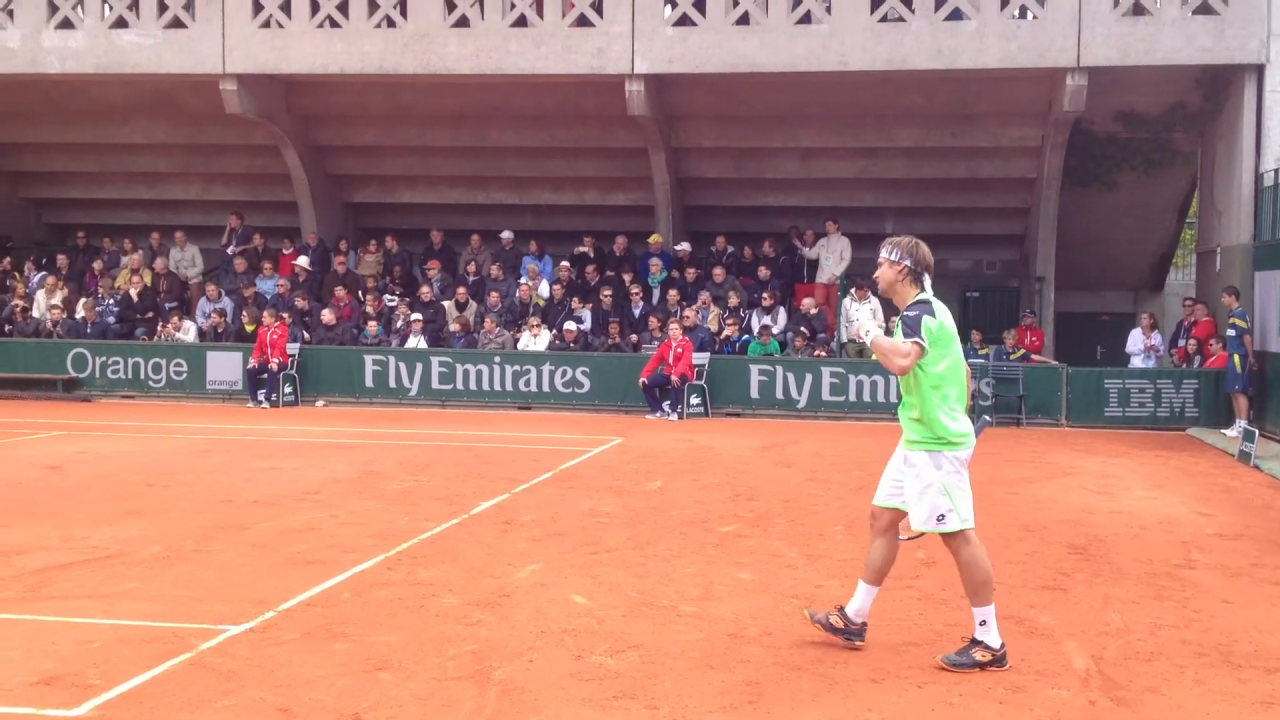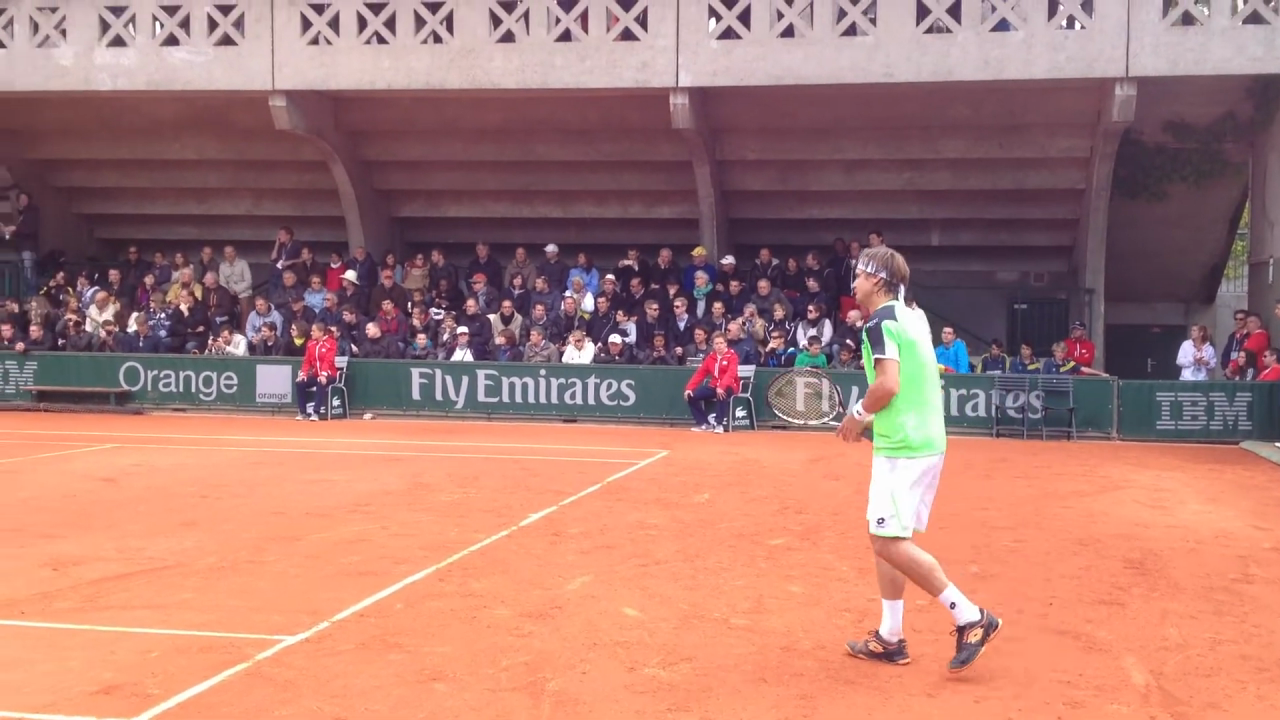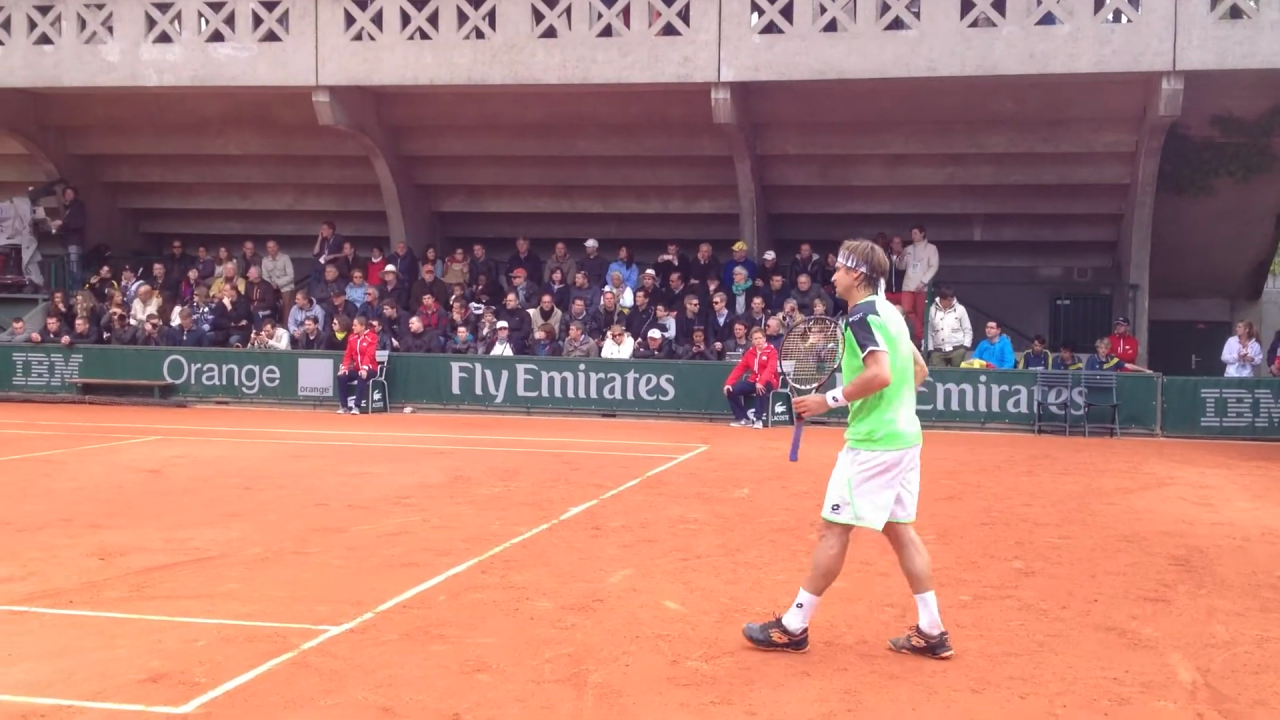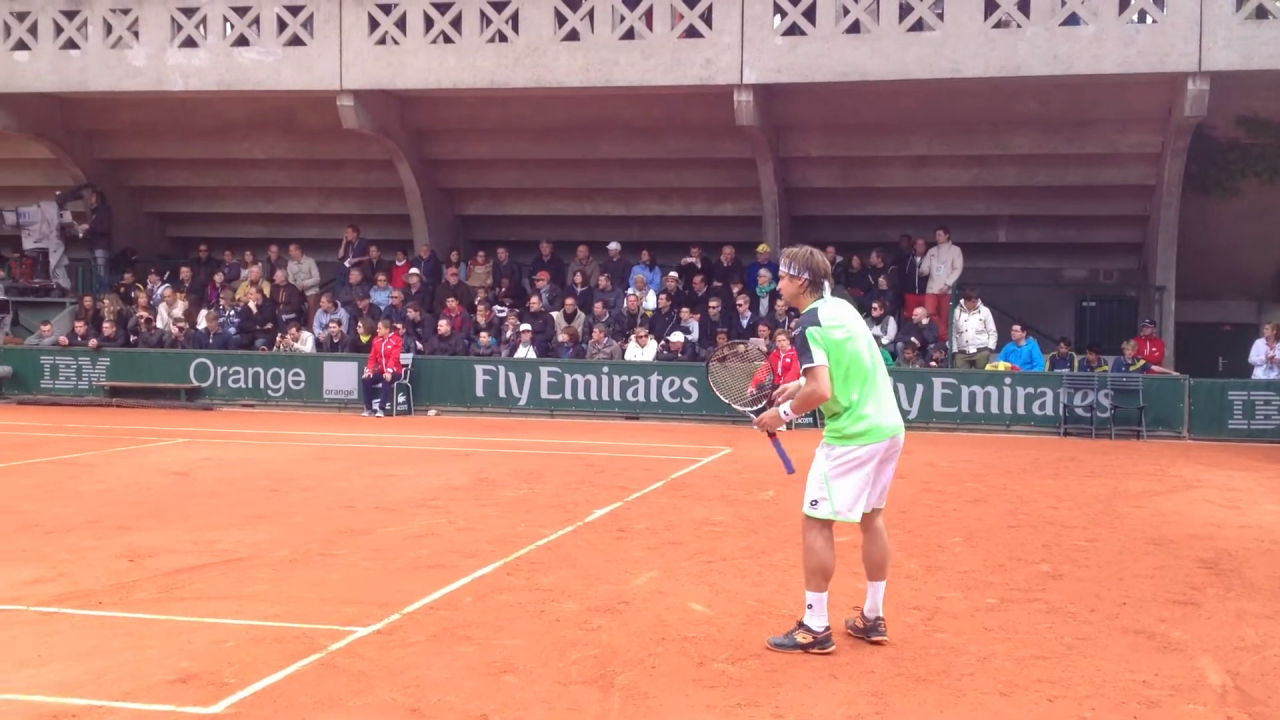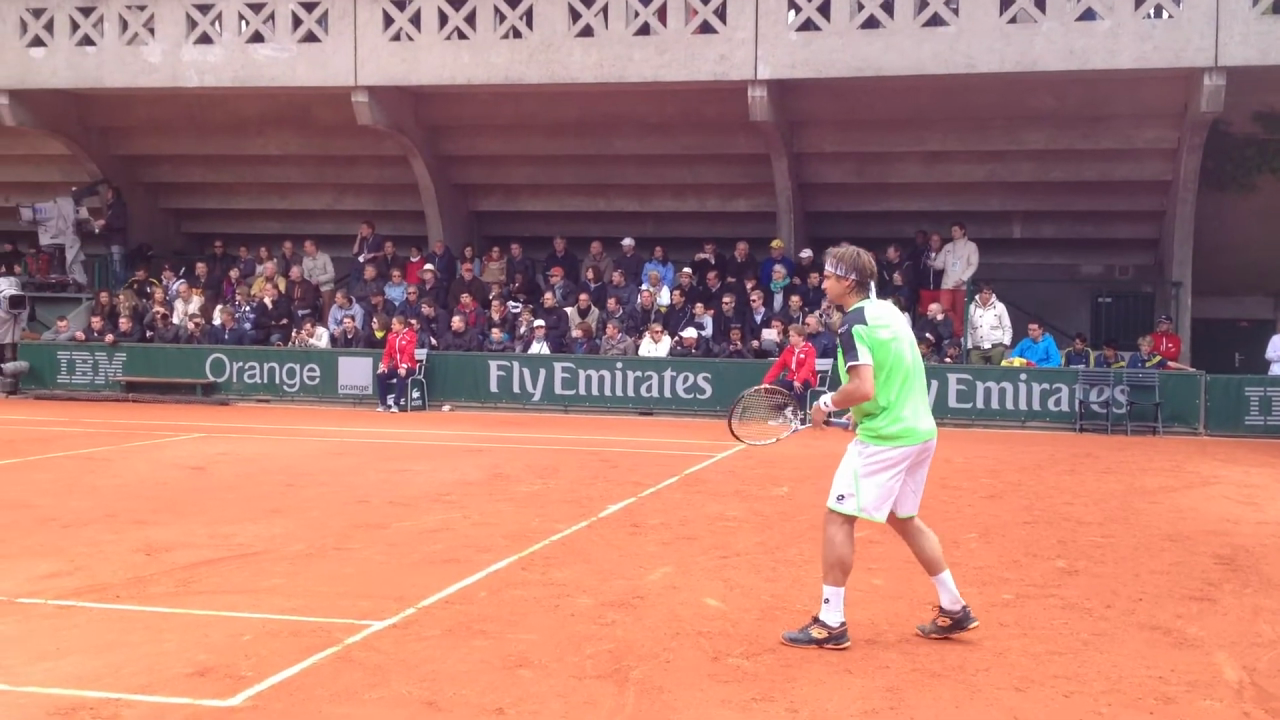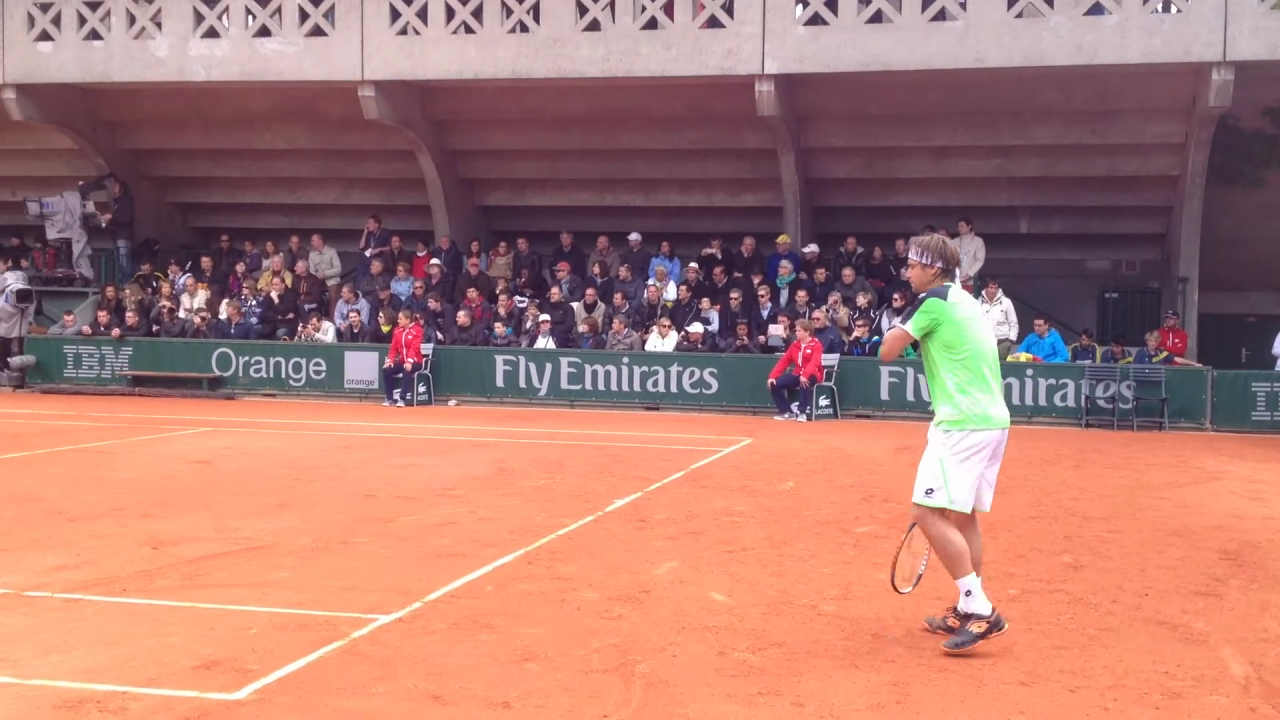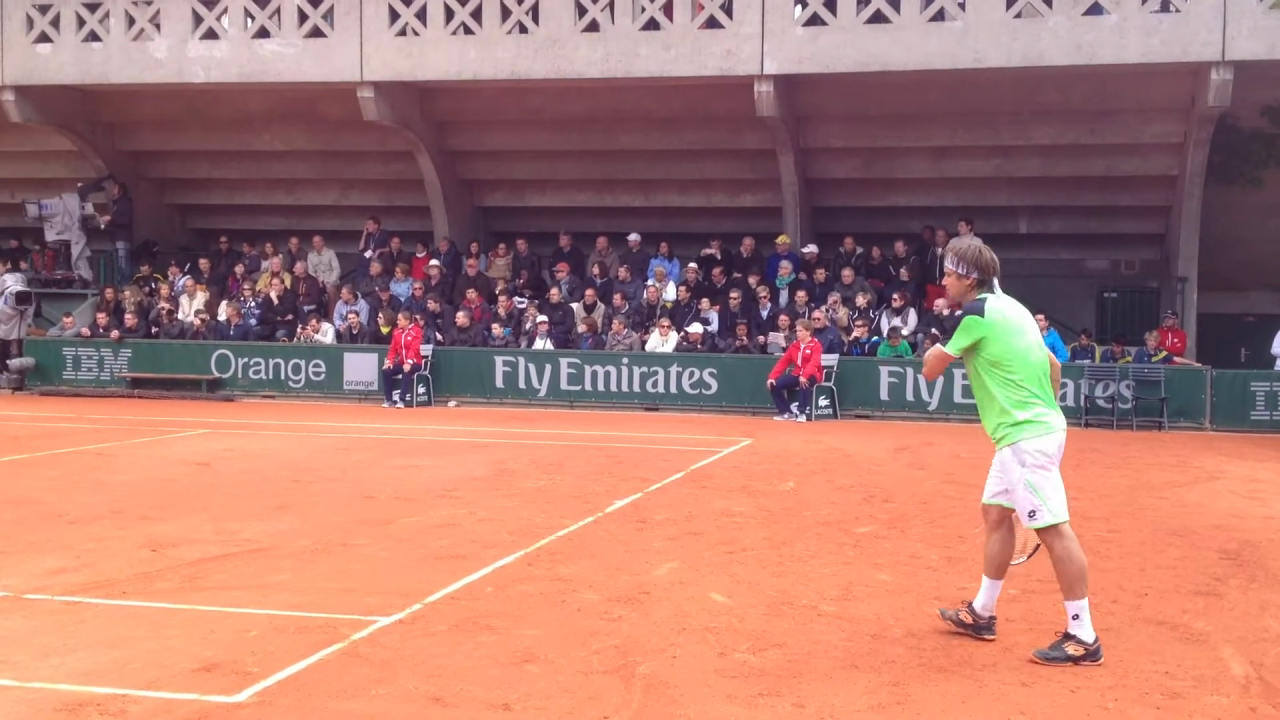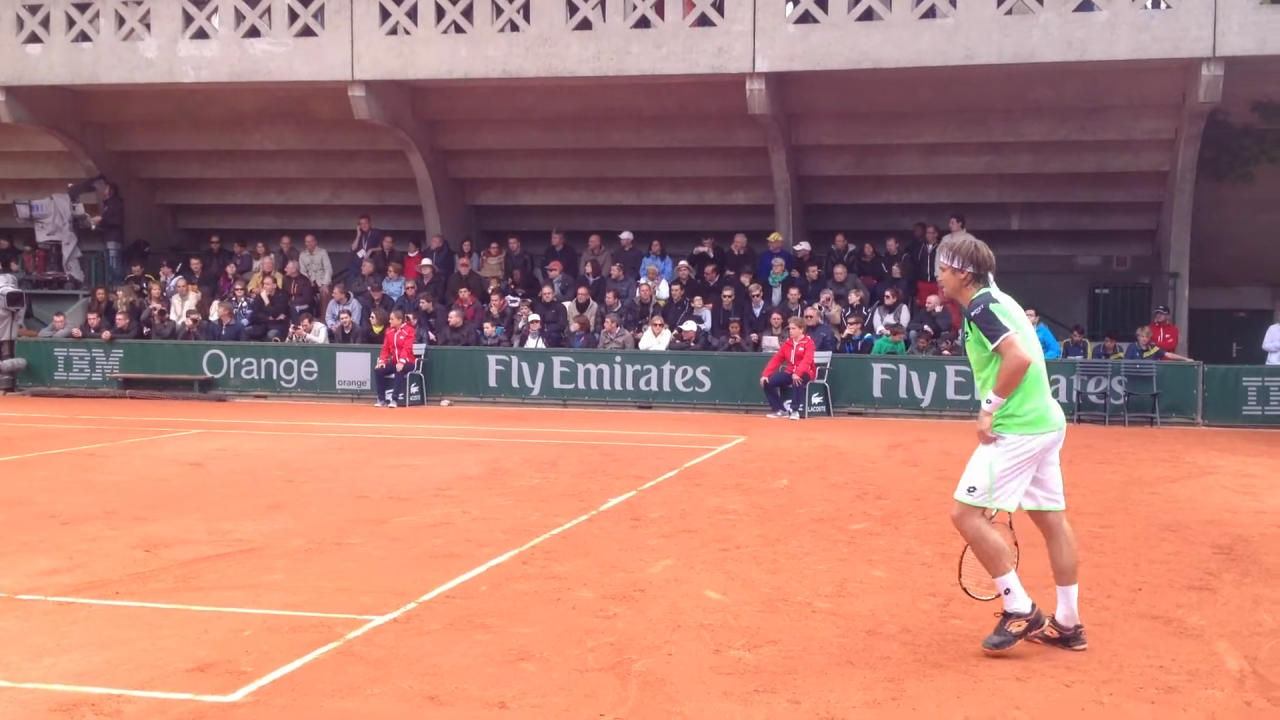
dt=0.4s
person 1, frame 1
left shoulder: (921, 312)
right shoulder: (923, 310)
left elbow: (901, 362)
right elbow: (964, 375)
left wrist: (870, 333)
right wrist: (958, 414)
left hip: (937, 444)
right hip: (919, 441)
left knee: (957, 535)
right knee: (883, 521)
left ankle: (990, 642)
right ankle: (854, 618)
person 1, frame 2
left shoulder: (881, 320)
right shoulder: (911, 318)
left elbow: (887, 385)
left wrist: (858, 415)
right wrist: (868, 419)
left hip: (904, 449)
right hip: (924, 443)
left knee: (890, 543)
right knee: (890, 541)
left ankle: (971, 617)
right ankle: (890, 636)
person 1, frame 3
left shoulder: (862, 315)
right shoulder: (888, 312)
left elbow: (880, 375)
right elbow: (919, 372)
left wrist: (830, 400)
left hip: (872, 443)
right hip: (903, 438)
left knee: (834, 530)
right knee: (899, 530)
left ankle: (794, 626)
right ankle: (931, 630)
person 1, frame 4
left shoulder: (808, 326)
right shoulder: (844, 309)
left elbow: (820, 392)
left wrist: (783, 413)
right wrist: (800, 385)
left hip: (852, 437)
right hip: (888, 428)
left knee: (816, 523)
right knee: (871, 517)
left ankle: (816, 627)
right ankle: (872, 616)
person 1, frame 5
left shoulder: (853, 324)
right shoulder: (888, 311)
left elbow: (863, 389)
left wrist: (826, 403)
right wrist: (848, 405)
left hip: (884, 438)
right hip: (919, 432)
left knee: (838, 520)
right knee: (905, 519)
left ankle: (831, 622)
right ankle: (953, 609)
person 1, frame 6
left shoulder: (935, 299)
right shoulder: (966, 303)
left elbow: (888, 351)
left wrist: (900, 329)
right wrist: (941, 421)
left hip: (964, 426)
right hip: (991, 422)
left knee: (930, 514)
right knee: (962, 515)
left ankle: (979, 610)
right ankle: (969, 609)
person 1, frame 7
left shoulder: (976, 313)
right shoulder: (1010, 308)
left elbow: (930, 369)
right elbow: (1054, 366)
left wrist: (943, 348)
left hip: (1025, 437)
right hip: (1035, 429)
left knee: (1054, 530)
right knee: (995, 516)
left ankle: (1084, 637)
right ankle: (981, 613)
person 1, frame 8
left shoulder: (981, 307)
right shoulder: (999, 302)
left elbow: (1019, 359)
left wrist: (990, 404)
left hip: (1017, 430)
right hip: (1046, 424)
left knee: (966, 514)
right knee: (1051, 520)
left ankle: (1019, 607)
right ankle: (1067, 623)
